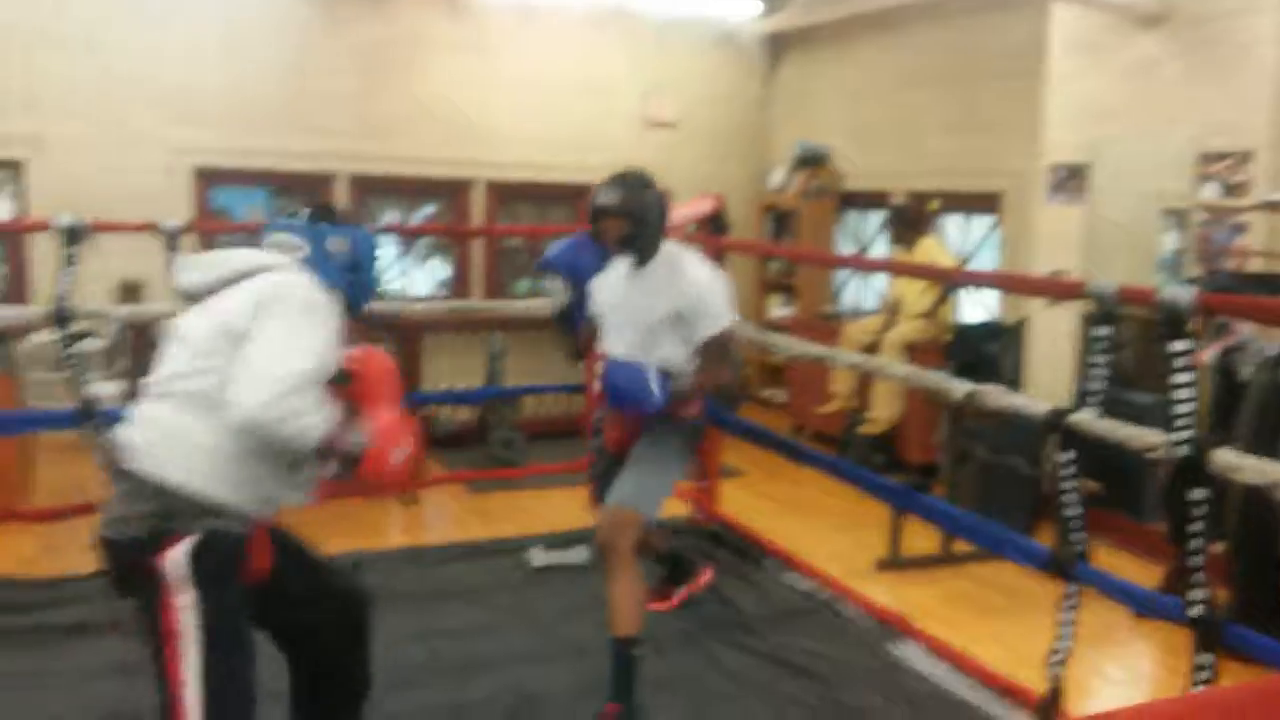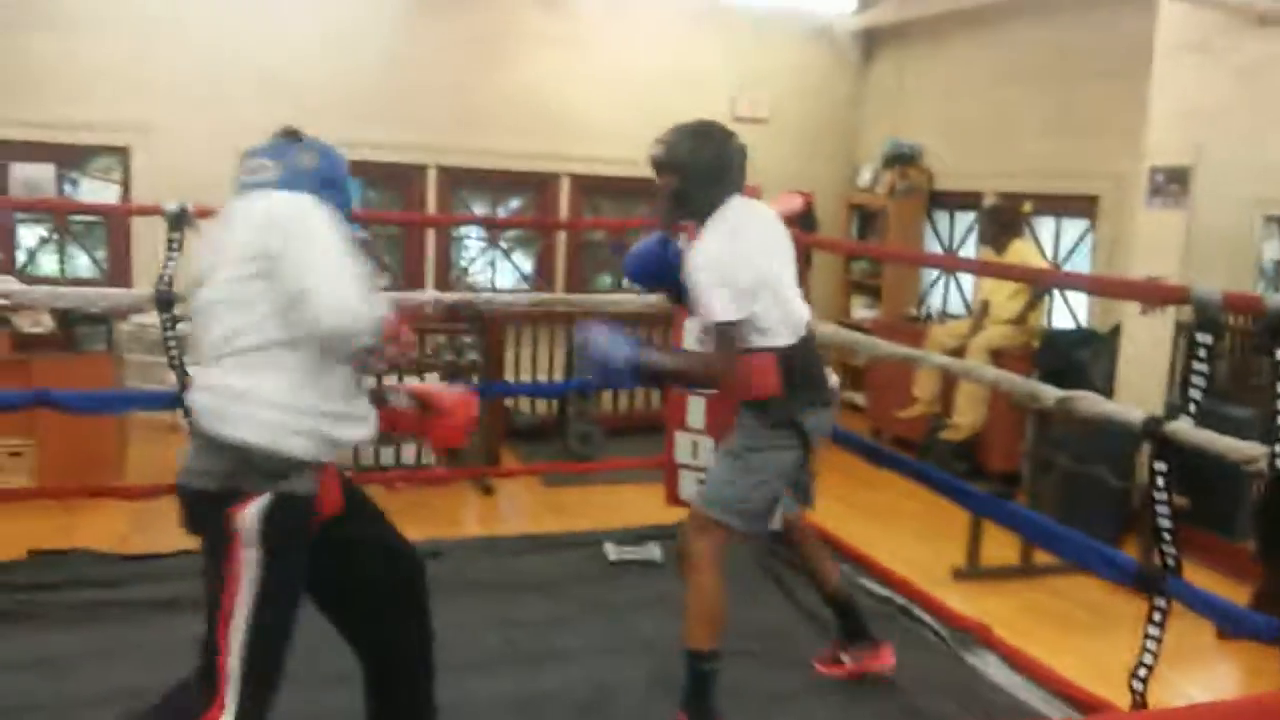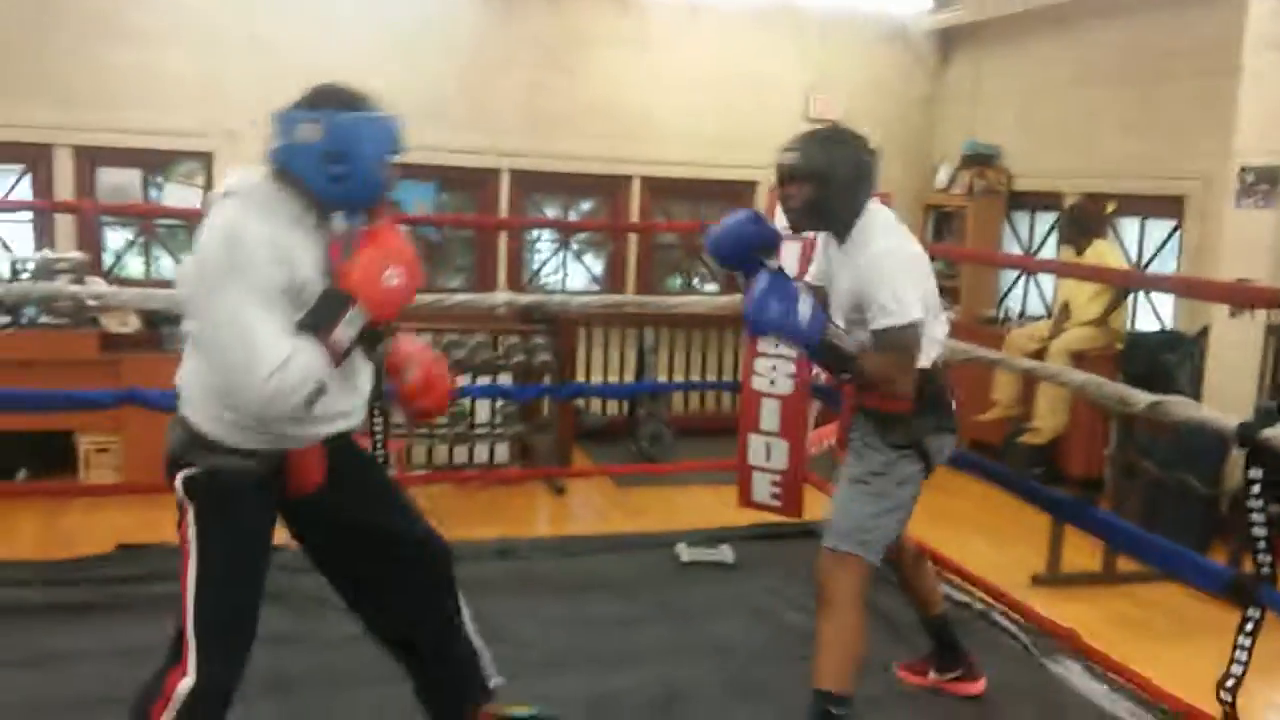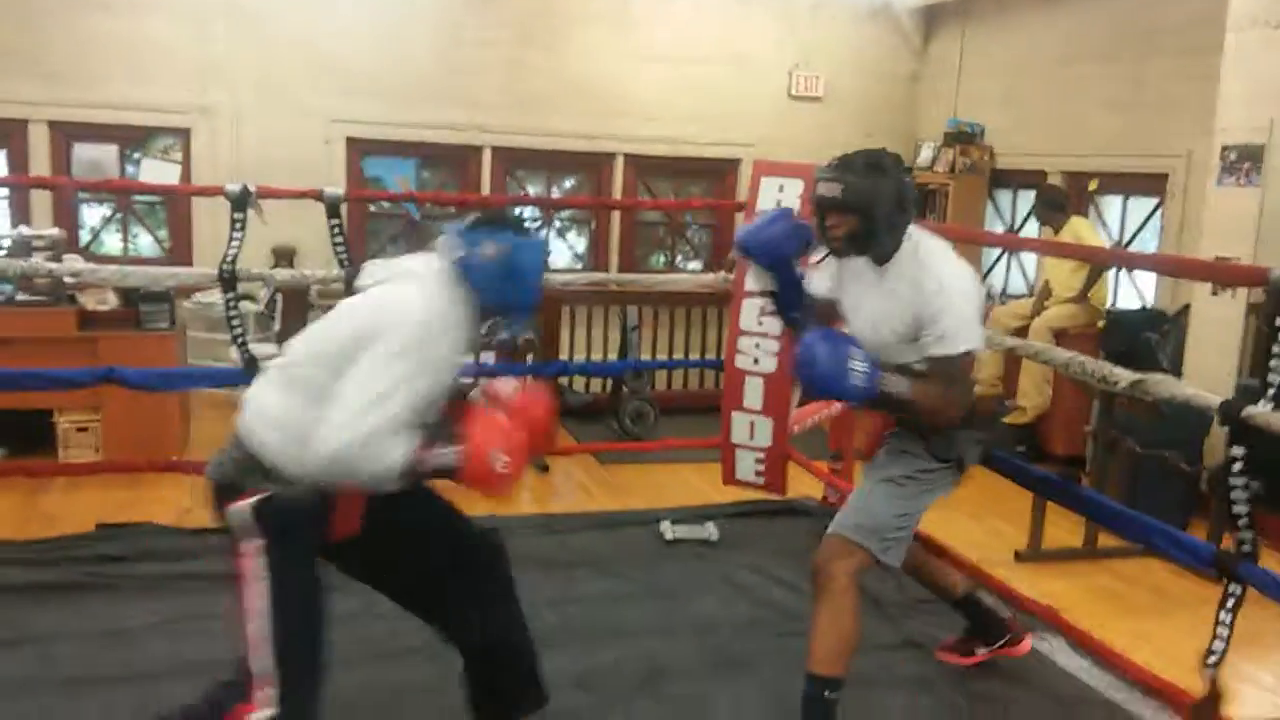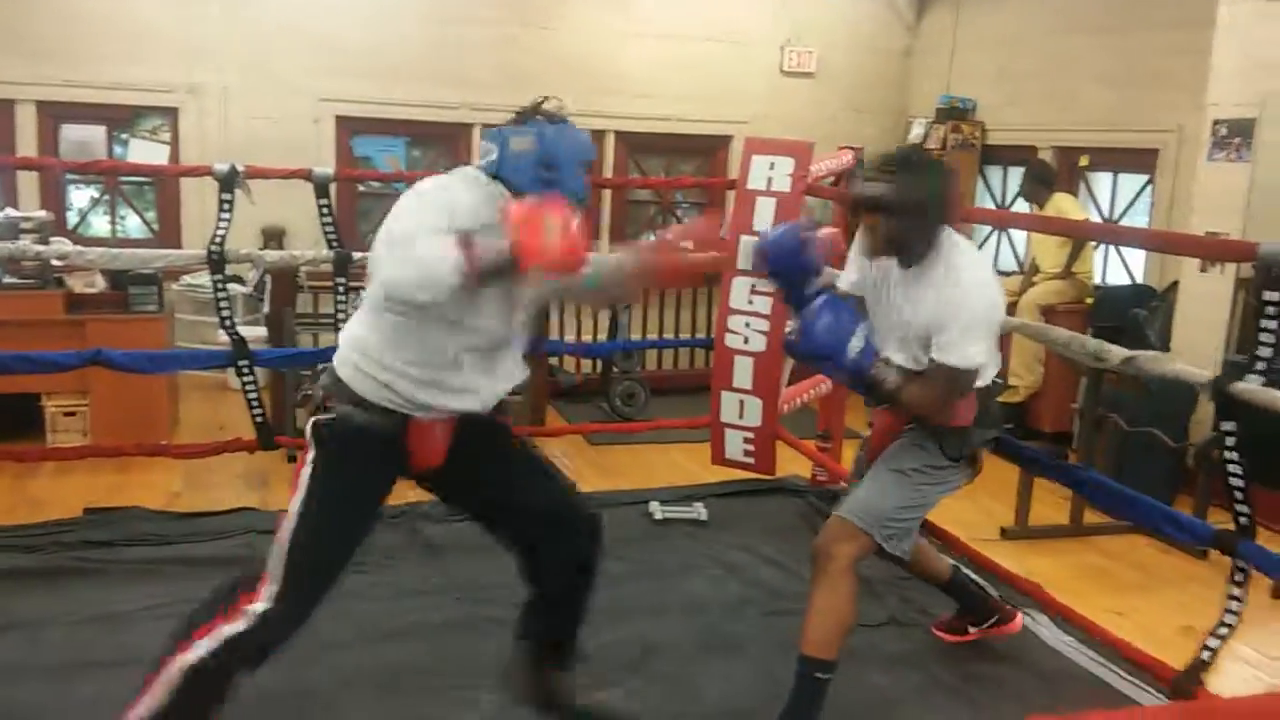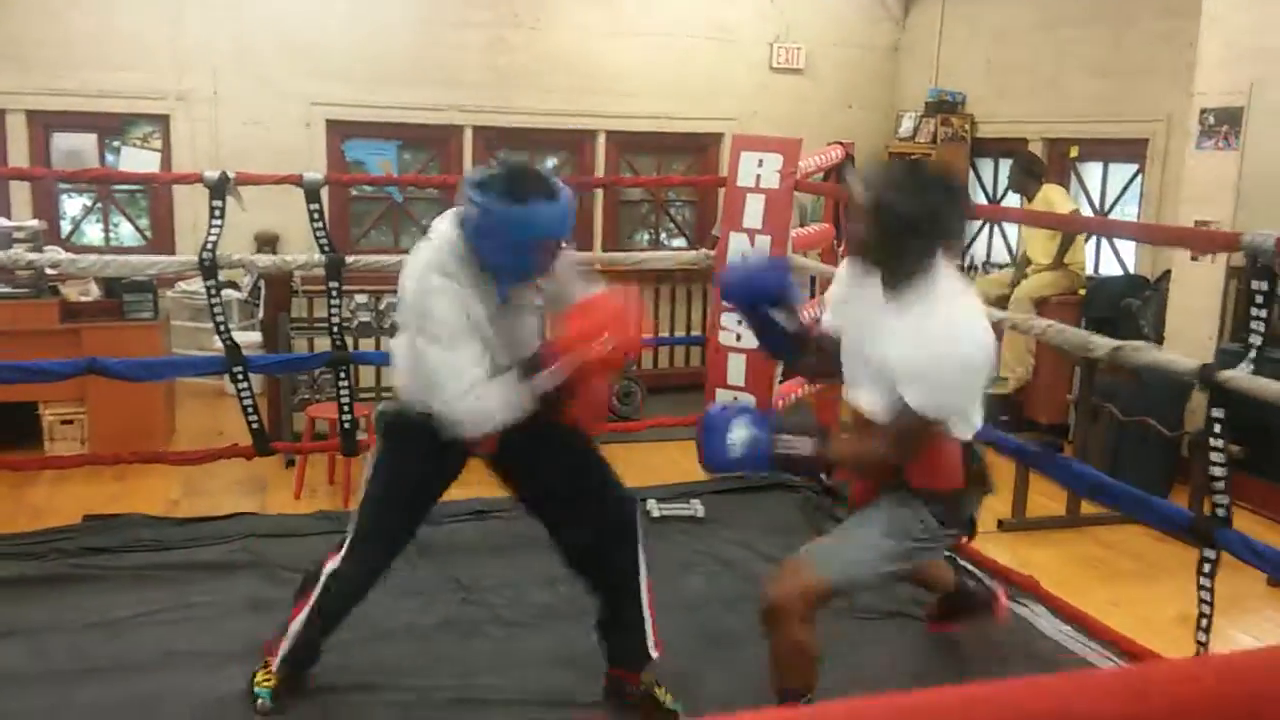
dt=0.4s
person 1, frame 1
left shoulder: (691, 277)
right shoulder: (609, 268)
left elbow: (720, 370)
left wrist: (671, 386)
left hip: (669, 419)
right hip: (623, 412)
left knee: (616, 537)
right knee: (621, 513)
person 1, frame 2
left shoulder: (718, 246)
right shoulder: (747, 217)
left elbow: (727, 367)
left wrist: (638, 360)
right wrist: (674, 281)
left hip: (778, 406)
right hip: (796, 398)
left knee: (701, 542)
right knee: (785, 519)
right ankle: (861, 641)
person 1, frame 3
left shoulder: (886, 254)
right shoulder: (839, 234)
left elbow: (895, 377)
right elbow: (816, 304)
left wrist: (822, 337)
right wrist: (757, 272)
left hip: (903, 425)
right hip: (886, 419)
left knee: (839, 575)
right knee: (888, 537)
right ankle: (950, 662)
person 1, frame 4
left shoulder: (942, 280)
right shoulder: (847, 254)
left elbow: (951, 399)
right elbow: (815, 328)
left wrist: (875, 384)
right wrist: (781, 274)
left hip: (932, 435)
right hip: (894, 421)
left knee: (835, 564)
right knee: (886, 540)
right ankle: (994, 629)
person 1, frame 5
left shoulder: (972, 291)
right shoulder: (882, 241)
left elbow: (933, 401)
right elbow: (845, 307)
left wrist: (865, 362)
right wrist: (798, 282)
left hip: (940, 435)
right hip: (893, 412)
left knee: (838, 549)
right knee: (888, 533)
right ankle: (985, 609)
person 1, frame 6
left shoulder: (954, 336)
right shoulder: (863, 272)
left elbow: (891, 451)
right elbow: (819, 360)
left wrist: (779, 446)
right wrist: (771, 317)
left hip: (932, 491)
right hip: (898, 470)
left knee: (787, 597)
right knee: (887, 562)
right ankle: (973, 598)
person 2, frame 1
left shoulder: (244, 293)
right shoulder: (301, 297)
right elbow: (263, 407)
right wrist: (353, 440)
left hip: (218, 518)
right hip: (177, 534)
left knee: (334, 613)
person 2, frame 2
left shoulder: (264, 225)
right shoulder: (293, 214)
right elbow: (345, 313)
left wrist: (396, 405)
right wrist: (392, 328)
left hip: (295, 472)
right hip: (253, 480)
left knee: (393, 583)
person 2, frame 3
left shoulder: (313, 213)
right shoulder: (236, 235)
right elbow: (269, 387)
left wrist: (398, 352)
right wrist: (358, 308)
left hip: (321, 446)
right hip: (233, 462)
left knee: (416, 565)
right knee: (210, 661)
person 2, frame 4
left shoulder: (436, 295)
right shoulder: (428, 313)
right elbow: (348, 444)
left wrist: (480, 416)
right wrist: (448, 454)
left hip: (339, 485)
right hip: (273, 485)
left knee: (475, 564)
person 2, frame 5
left shoulder: (529, 220)
right shoulder: (446, 198)
left elbow: (573, 267)
right elbow: (402, 274)
left wrist: (638, 263)
right wrist: (502, 249)
left hip: (461, 424)
right hip: (368, 419)
left knee: (568, 531)
right knee: (283, 594)
person 2, frame 6
left shoulder: (533, 244)
right shoulder: (433, 276)
left elbow: (567, 294)
right elbow: (469, 413)
left wrist: (580, 356)
right wrist: (559, 366)
left hip: (527, 406)
right hip: (432, 413)
left knee: (610, 519)
right knee: (368, 547)
left ankle: (632, 673)
right ankle: (285, 659)
person 3, frame 1
left shoulder: (931, 247)
right shoulder: (900, 252)
left wrist: (932, 309)
right wrist: (890, 312)
left hip: (928, 320)
right hip: (903, 315)
left knee: (892, 339)
right knee: (851, 330)
left ankle: (883, 416)
right ankle: (845, 396)
person 3, frame 2
left shoulder: (1023, 249)
right shoulder: (987, 254)
left wrist: (1022, 315)
right wrist: (977, 319)
left hip: (1020, 326)
right hip: (990, 320)
left knee: (978, 343)
right knee: (936, 334)
left ankle: (965, 423)
right ankle: (926, 400)
person 3, frame 3
left shoulder: (1104, 250)
right shoulder: (1070, 256)
left wrist: (1102, 318)
right wrist: (1058, 321)
left hip: (1104, 327)
right hip: (1072, 323)
left knee: (1059, 347)
right knee: (1016, 337)
left ankle: (1046, 427)
right ankle: (1007, 404)
person 3, frame 4
left shoulder: (1079, 226)
right shoulder: (1051, 235)
left wrist: (1081, 294)
right wrist: (1039, 299)
left hip: (1086, 304)
right hip: (1055, 299)
left knee: (1040, 325)
right knee: (999, 315)
left ankle: (1030, 406)
right ankle: (989, 383)
person 3, frame 5
left shoulder: (1062, 202)
right shoulder: (1037, 210)
left wrist: (1066, 271)
right wrist: (1027, 276)
left hip: (1074, 280)
right hip: (1044, 276)
left knee: (1029, 302)
left ankle: (1024, 384)
person 3, frame 6
left shoulder: (1052, 193)
right shoulder: (1028, 202)
left wrist: (1056, 262)
right wrist: (1018, 270)
left hip: (1066, 270)
right hip: (1034, 269)
left knee: (1021, 295)
right knee: (983, 286)
left ankle: (1014, 376)
